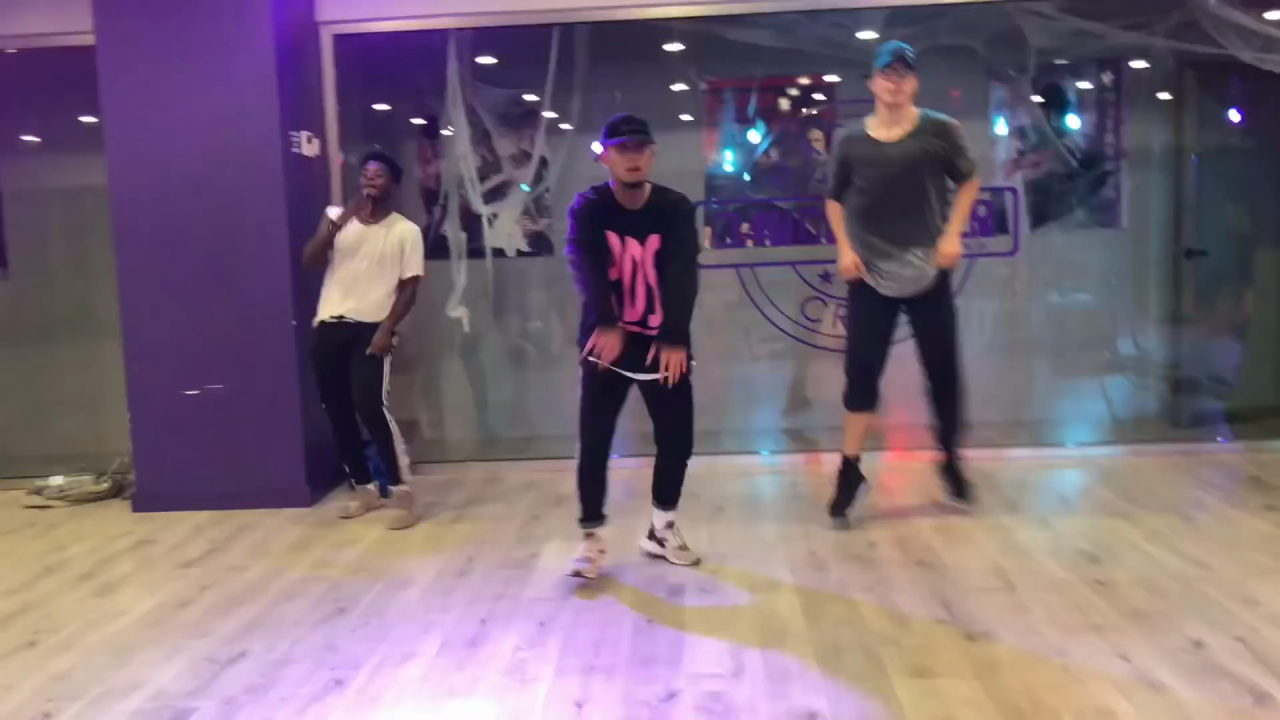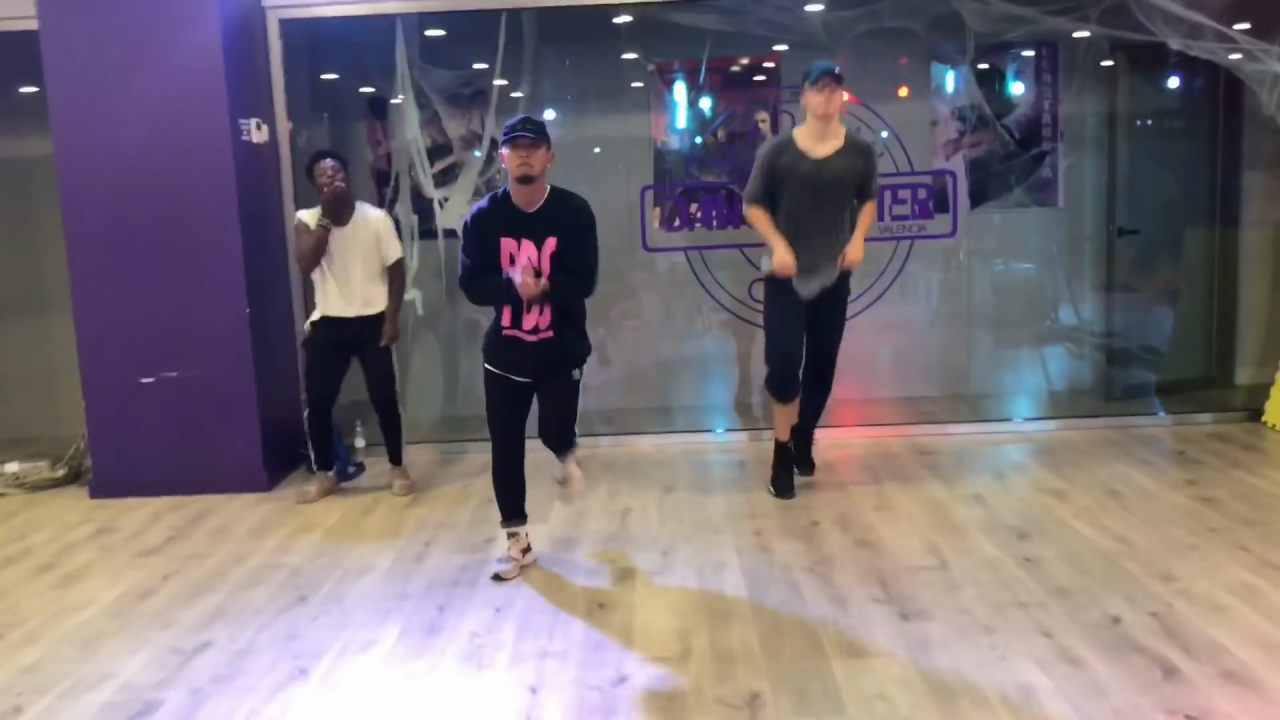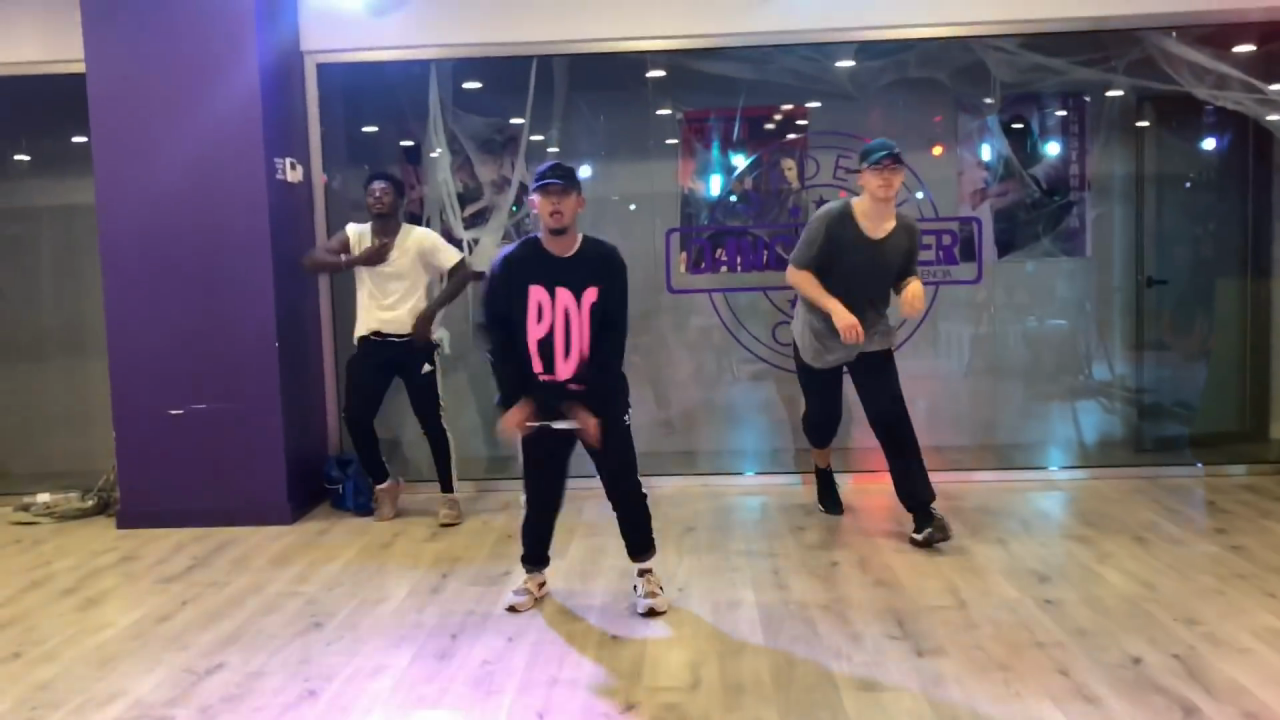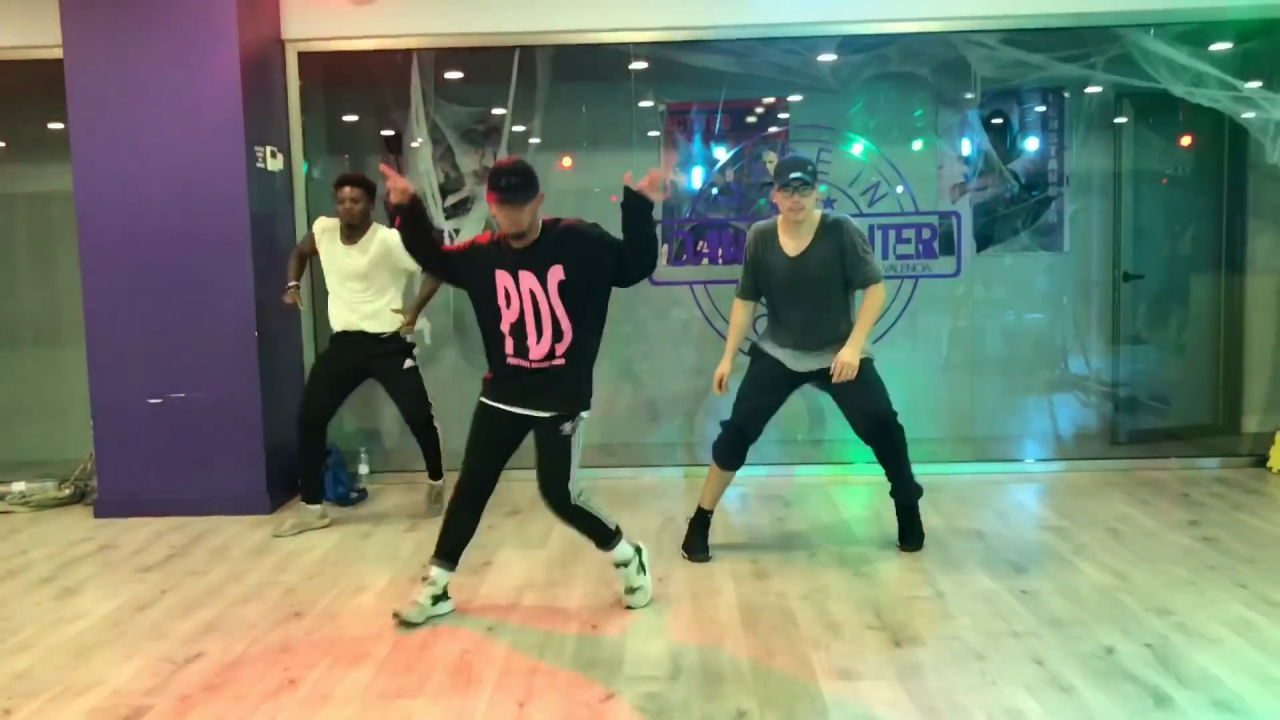
dt=0.5s
person 1, frame 1
left shoulder: (676, 210)
right shoulder: (588, 207)
left elbow: (682, 276)
right elbow: (585, 267)
left wrist: (676, 339)
right wrist: (603, 326)
left hip: (662, 346)
right hip: (607, 346)
left knee: (677, 439)
right knee: (595, 441)
left ankle: (661, 530)
right ankle: (593, 539)
person 1, frame 2
left shoulder: (574, 212)
right shoulder: (484, 217)
left elbow: (582, 282)
right elbow: (474, 285)
left wrist: (541, 289)
right wrist: (514, 285)
left hip: (560, 350)
right hip: (505, 353)
left knee: (555, 432)
right knee: (506, 447)
left ankle: (564, 454)
right ankle: (516, 540)
person 1, frame 3
left shoulder: (606, 260)
right shoulder: (510, 266)
left elbow: (612, 336)
right elbow: (499, 340)
left wrist: (589, 401)
right wrist: (514, 400)
left hip: (601, 401)
right hip: (540, 405)
left knee: (625, 490)
right knee: (541, 500)
left ankle: (645, 574)
right ankle: (534, 574)
person 1, frame 4
left shoulder: (579, 242)
right shoulder: (482, 253)
left elbow: (635, 266)
right elbow: (434, 258)
left wrist: (638, 206)
right wrist: (409, 209)
left hip: (563, 396)
right hip: (504, 393)
left knee: (560, 493)
right knee: (471, 487)
left ankle: (627, 556)
right ankle: (436, 585)
person 2, frame 1
left shoulder: (939, 131)
right shoulder: (851, 141)
left elbow: (968, 181)
right elbow: (834, 198)
left wrist: (953, 234)
right wrist: (844, 247)
left hip: (928, 270)
right hip: (870, 273)
left knee: (942, 368)
right knee: (862, 368)
left ankle: (949, 460)
right ankle: (850, 470)
person 2, frame 2
left shoulder: (859, 151)
right shoulder: (777, 149)
left elbow: (868, 199)
right elbow: (753, 205)
left wrist: (857, 240)
right wrist: (777, 245)
left hip: (832, 274)
right hip: (786, 275)
left knee: (822, 365)
right knee: (784, 359)
left ankle: (803, 438)
right ankle: (782, 451)
person 2, frame 3
left shoulder: (907, 231)
right shoulder: (832, 218)
left elbow: (903, 281)
right elbow: (796, 271)
left wrist: (915, 291)
right wrist: (835, 308)
left hip: (872, 340)
right hip: (818, 337)
left knee: (893, 421)
right knee: (821, 421)
left ankle: (924, 514)
right ankle: (823, 474)
person 2, frame 4
left shoulder: (841, 231)
right shoulder: (761, 236)
left elbow: (875, 287)
right elbow: (746, 296)
left wrist: (853, 346)
right wrist: (728, 355)
left hip: (838, 352)
right hip: (777, 351)
left knee: (879, 421)
right knee: (739, 429)
left ankle: (907, 508)
right ankle: (700, 521)
person 3, frame 1
left shoulder: (406, 231)
right shoulder: (337, 219)
left elbow: (409, 286)
right elbow: (311, 261)
left wrist: (388, 329)
right wrist: (340, 219)
left hip: (371, 330)
right hip: (331, 328)
left knee: (371, 407)
right knee: (338, 413)
left ankle: (400, 492)
right ankle: (364, 487)
person 3, frame 2
left shoulder: (376, 219)
right shoulder: (306, 220)
left elbow: (395, 270)
right elbow: (307, 264)
left wrist: (392, 318)
right wrist: (326, 215)
left hip: (371, 322)
right hip: (328, 325)
left knee: (385, 400)
right knee: (317, 402)
left ankle: (398, 468)
right ankle: (324, 474)
person 3, frame 3
left shoulder: (423, 238)
right shoulder: (354, 233)
left elbow: (461, 272)
right elbow: (313, 261)
left wrist: (431, 309)
right wrist: (354, 258)
left hip: (413, 342)
right hip: (371, 344)
left knee: (431, 420)
right knee: (356, 417)
left ankle: (449, 496)
right ankle: (385, 486)
person 3, frame 4
left shoulder: (388, 239)
right shoulder: (323, 231)
right elbow: (299, 251)
left wrist: (415, 310)
right wrist: (293, 285)
left hip: (387, 343)
right hip: (344, 342)
left knee: (419, 415)
right knee: (309, 416)
left ankle: (436, 484)
right ankle: (311, 507)
